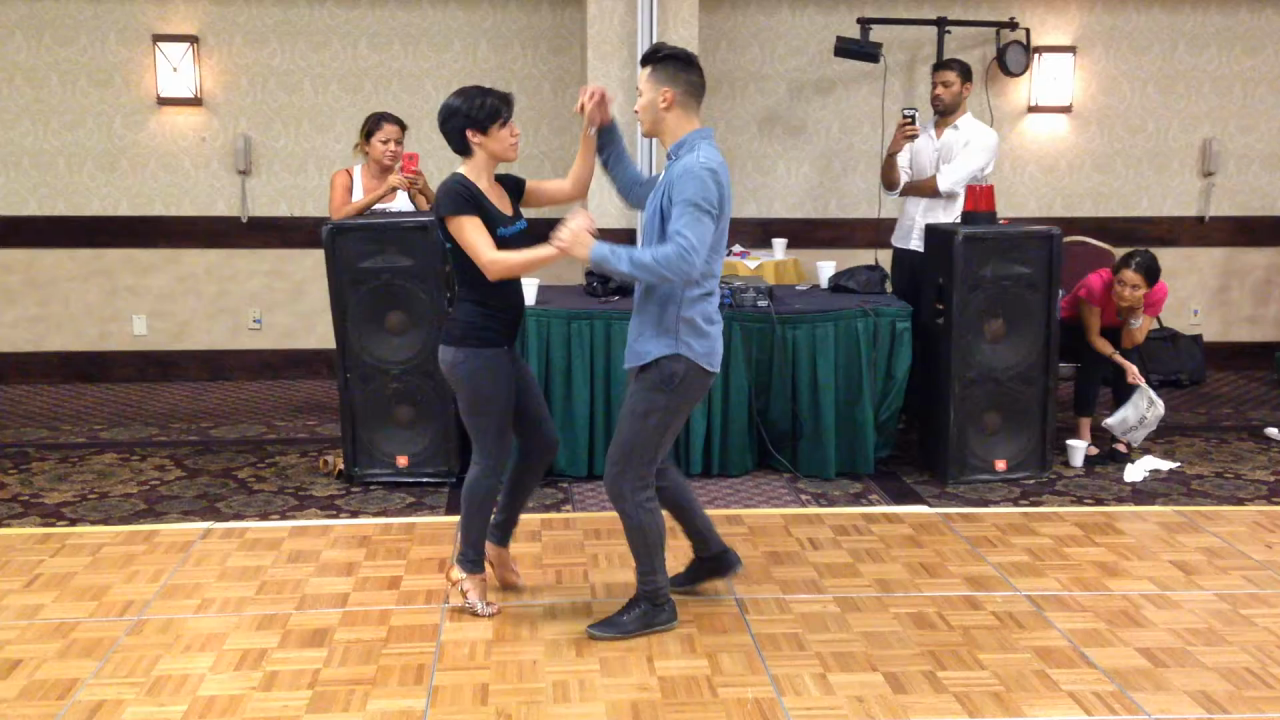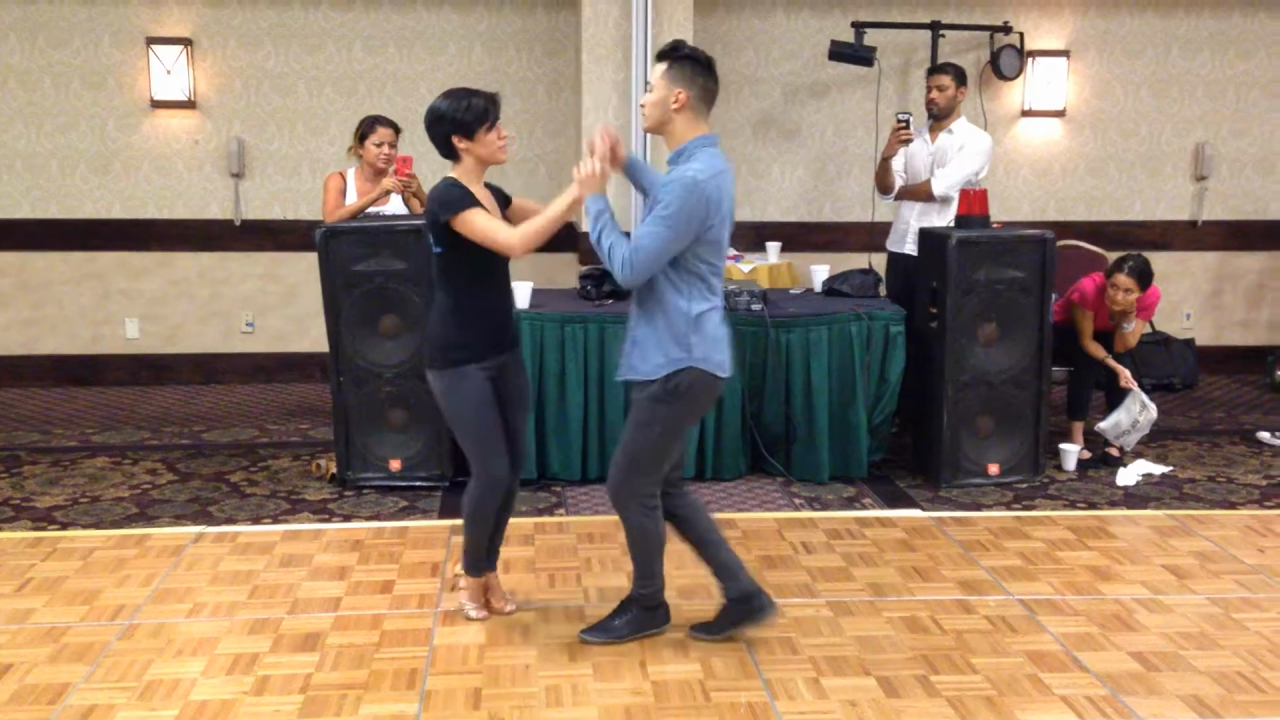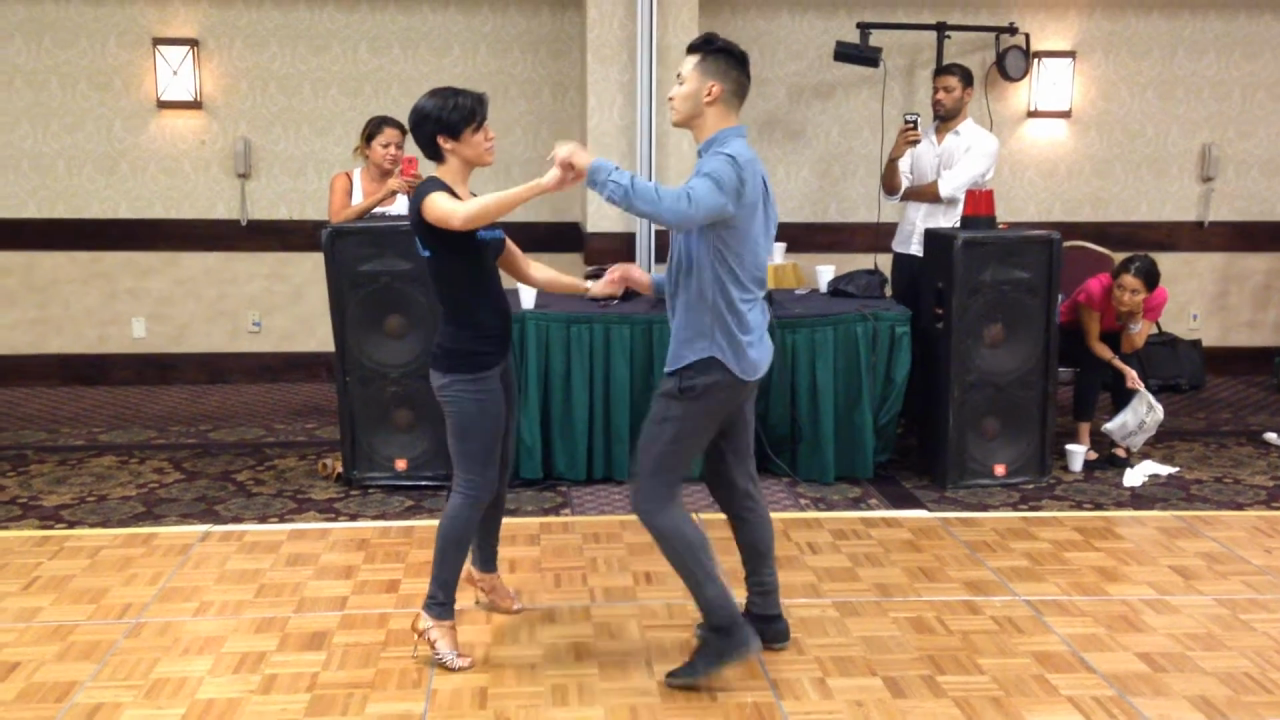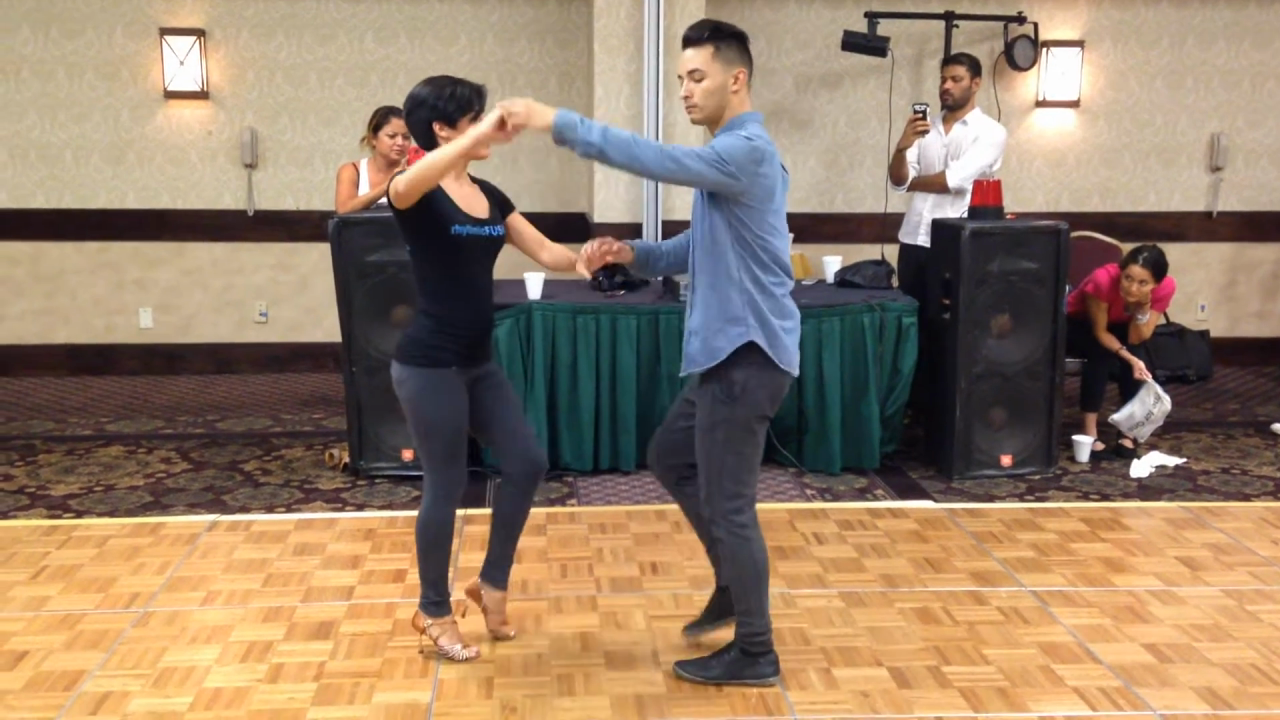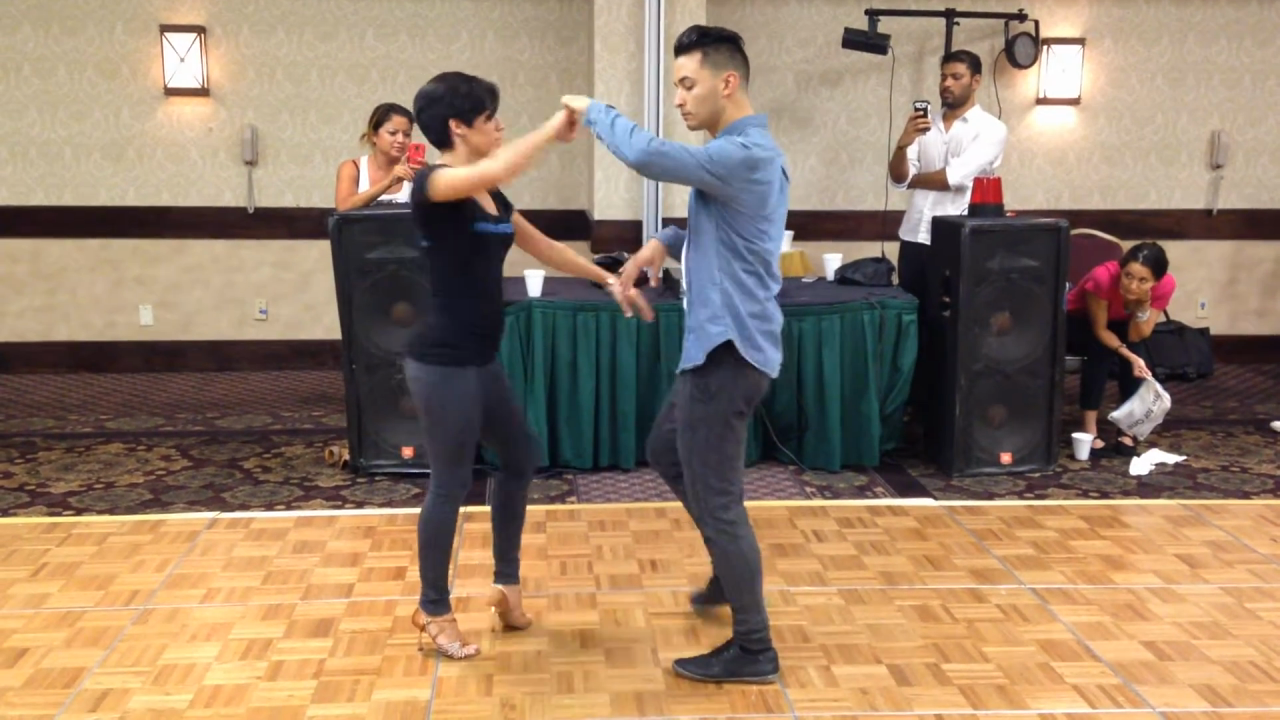
dt=0.4s
person 1, frame 1
left shoulder: (697, 169)
right shoulder: (684, 165)
left elbow: (684, 262)
right elbow: (640, 194)
left wrist: (597, 251)
right wrist: (605, 133)
left hip: (677, 352)
right hip: (662, 347)
left knee: (625, 477)
right knee: (647, 463)
left ankle: (653, 601)
right ankle: (711, 552)
person 1, frame 2
left shoulder: (695, 181)
right shoulder: (696, 168)
left elbow: (629, 266)
left wrist: (598, 202)
right wrist: (627, 167)
left hip: (679, 363)
right hip: (673, 359)
left knee: (632, 488)
right knee: (663, 489)
left ankle: (646, 605)
right ankle: (743, 594)
person 1, frame 3
left shoulder: (730, 164)
right shoulder: (730, 162)
left elbow: (676, 208)
left wrist: (594, 168)
right wrist: (656, 284)
left hip: (711, 358)
right hip: (733, 354)
left knee: (652, 494)
right knee: (737, 488)
left ankle: (724, 627)
right ankle: (765, 618)
person 1, frame 4
left shoulder: (747, 151)
right shoulder: (732, 156)
left elbow: (656, 160)
right elbow: (697, 250)
left wrist: (560, 123)
right wrist: (632, 253)
left hip: (747, 355)
right hip: (726, 352)
left knee: (726, 504)
right knee: (670, 464)
left ankle: (754, 651)
right ankle: (735, 592)
person 1, frame 5
left shoulder: (743, 156)
right shoulder: (752, 152)
left elbow: (645, 155)
left wrist: (594, 110)
right wrist: (666, 241)
left hip: (727, 352)
right hip: (716, 347)
left knee: (716, 499)
right knee: (666, 458)
left ankle: (753, 648)
right ankle: (731, 577)
person 2, frame 1
left shoulder: (506, 187)
right shoulder: (456, 193)
left elbow: (575, 189)
right elbow: (491, 263)
left wrist: (591, 132)
right wrist: (560, 247)
left hip: (499, 345)
right hip: (474, 348)
left knee: (541, 442)
right knee: (492, 456)
left ankle: (496, 542)
right ankle: (468, 567)
person 2, frame 2
left shoulder: (489, 194)
right shoulder: (448, 198)
left elbow: (541, 223)
right elbow: (516, 243)
left wrist: (589, 185)
right wrist: (579, 187)
left hip: (504, 354)
right hip: (458, 362)
left knee: (509, 470)
right knee: (490, 471)
left ankle: (486, 571)
right ankle: (471, 572)
person 2, frame 3
left shoulder: (480, 204)
right shoulder: (430, 196)
left elbow: (522, 269)
right elbow: (463, 219)
left wrist: (590, 287)
right wrist: (542, 182)
left hip: (492, 360)
right hip: (464, 368)
left knee: (495, 472)
right knee: (473, 486)
left ankle: (483, 568)
right ankle: (435, 616)
person 2, frame 4
left shoulder: (490, 197)
right shoulder: (416, 195)
left elbow: (545, 251)
right elbow: (414, 178)
left wrist: (583, 258)
right wrist: (483, 132)
left hip: (481, 361)
right hip: (428, 363)
left knee: (527, 464)
right knee: (446, 486)
left ankle: (491, 585)
right ankle: (433, 612)
person 2, frame 5
left shoulder: (491, 198)
right shoulder: (433, 186)
left elbow: (542, 245)
right elbow: (489, 170)
left wrist: (608, 279)
right wrist: (551, 129)
left hip: (477, 358)
right hip: (442, 360)
left knee: (521, 460)
right knee: (451, 484)
left ankle: (507, 585)
right ankle: (433, 610)
person 3, frame 1
left shoulder: (982, 136)
right shoulder: (918, 132)
left elbow: (946, 183)
right elbow: (890, 185)
left wrist: (905, 186)
right wrist: (892, 152)
right hip: (906, 245)
right ankle: (909, 405)
person 3, frame 2
left shoulder: (976, 140)
right shoulder: (912, 136)
left elbow: (941, 188)
right elbow: (885, 190)
left wrist: (900, 190)
right wrist: (887, 157)
right hip: (901, 249)
right ankle: (903, 408)
person 3, frame 3
left shoulder: (983, 141)
right shoulder: (919, 137)
left elbow: (947, 189)
right elbow: (890, 190)
left wrist: (906, 191)
right wrist: (894, 157)
right hip: (906, 250)
right knee: (906, 334)
right ankle: (909, 412)
person 3, frame 4
left shoulder: (991, 132)
right shoulder: (925, 127)
left elbow: (956, 180)
right elbow: (897, 181)
left wrist: (912, 182)
right wrist: (902, 147)
right hip: (913, 240)
person 3, frame 5
left shoulder: (991, 128)
right shoulder: (925, 125)
left elbow: (956, 177)
right elbow: (898, 178)
left wrist: (912, 179)
right wrist: (902, 145)
right hip: (914, 236)
person 4, frame 1
left shoulder: (1158, 292)
right shoulder: (1095, 284)
left elbow: (1129, 344)
right elbow: (1092, 337)
left wrist: (1137, 310)
right wrist: (1123, 363)
left hip: (1113, 332)
right hip: (1072, 330)
left knee: (1129, 355)
right knee: (1095, 356)
right ankle: (1083, 436)
person 4, frame 2
left shoulder: (1151, 296)
right shoulder: (1089, 288)
left elbow: (1122, 348)
right elbow: (1085, 341)
left wrist: (1130, 314)
right wrist: (1115, 367)
left hip: (1105, 336)
right hip: (1064, 334)
left knee: (1122, 359)
right knee: (1088, 361)
right ankle: (1076, 441)
person 4, frame 3
left shoulder: (1157, 297)
right shoulder: (1095, 289)
left elbow: (1129, 348)
right elbow: (1092, 341)
left wrist: (1136, 315)
right wrist: (1123, 368)
left hip: (1112, 337)
right hip: (1070, 335)
left knee: (1128, 360)
right knee: (1095, 362)
right ankle: (1083, 442)
person 4, frame 4
left shoulder: (1165, 288)
right shoulder: (1103, 279)
left elbow: (1136, 340)
right elbow: (1099, 332)
left wrist: (1144, 306)
right wrist: (1130, 358)
left hip: (1119, 327)
right hip: (1078, 325)
left knee: (1136, 350)
right knee: (1102, 352)
right ankle: (1089, 432)
person 4, frame 5
left shoulder: (1165, 285)
right shoulder: (1103, 277)
left elbow: (1136, 337)
right elbow: (1099, 330)
left wrist: (1144, 304)
right wrist: (1130, 357)
left hip: (1119, 325)
right hip: (1077, 323)
left knee: (1137, 348)
right knee: (1101, 349)
left ankle: (1127, 429)
right ankle: (1089, 430)
